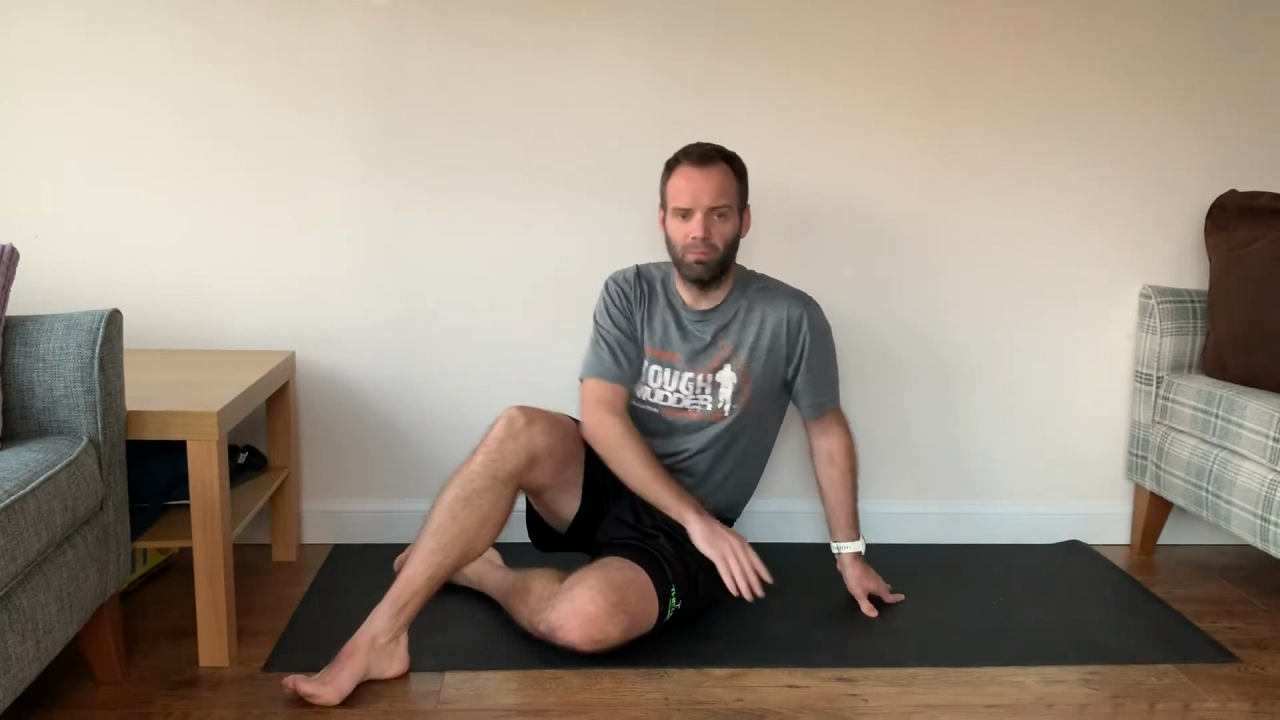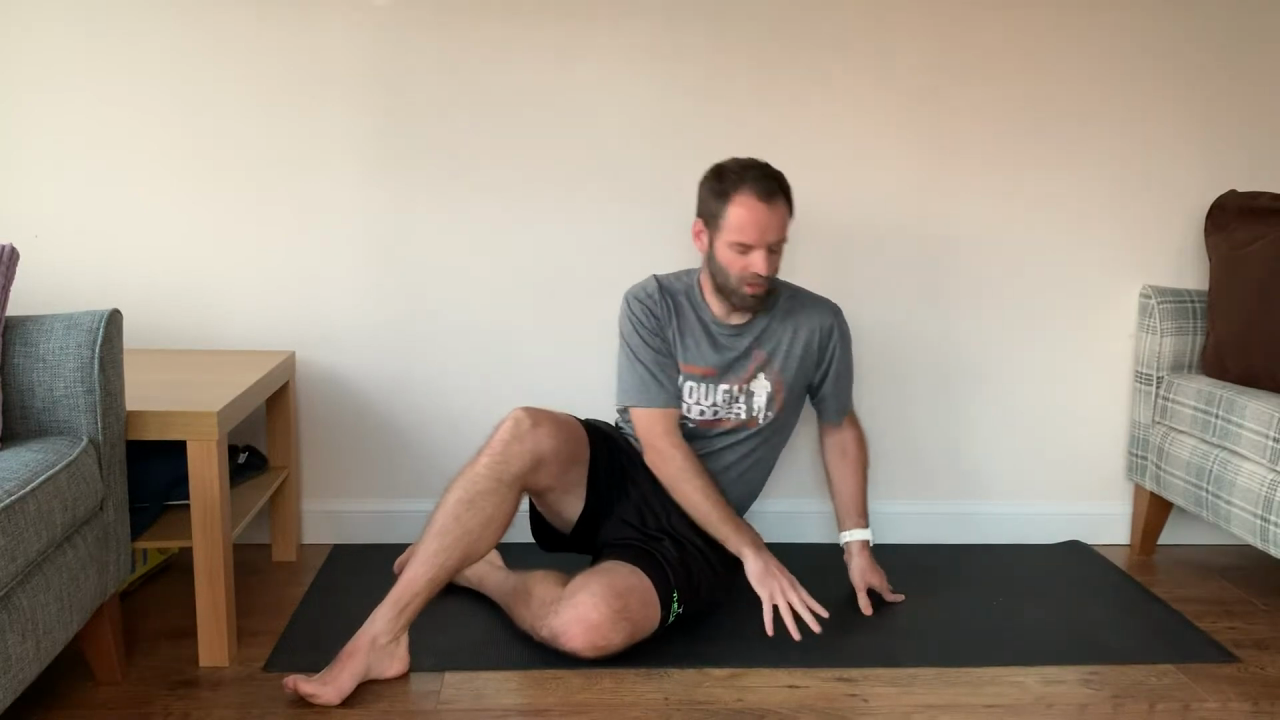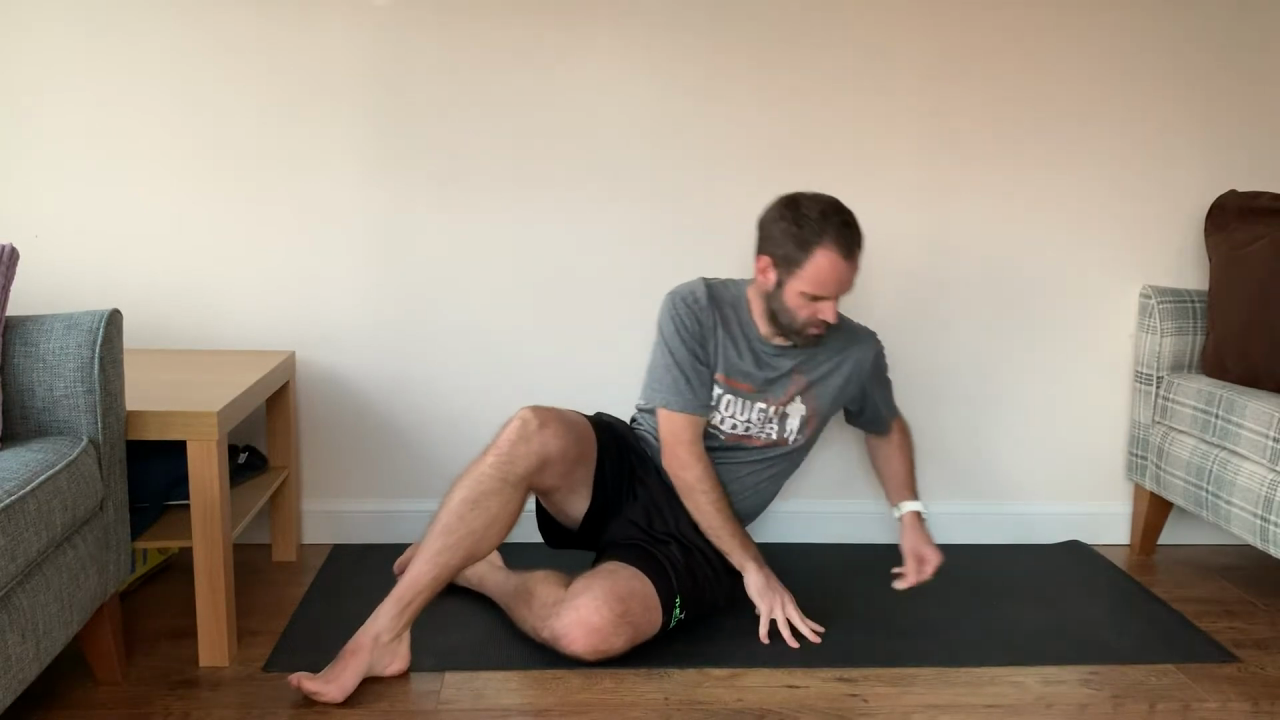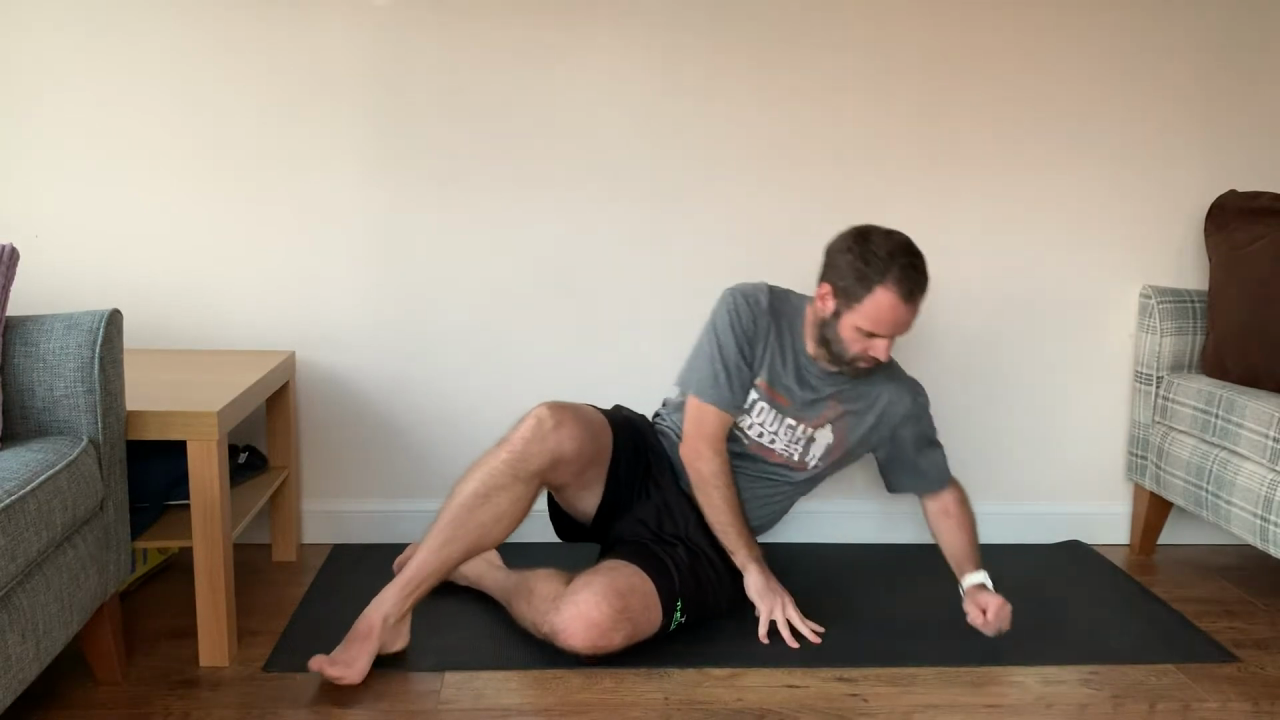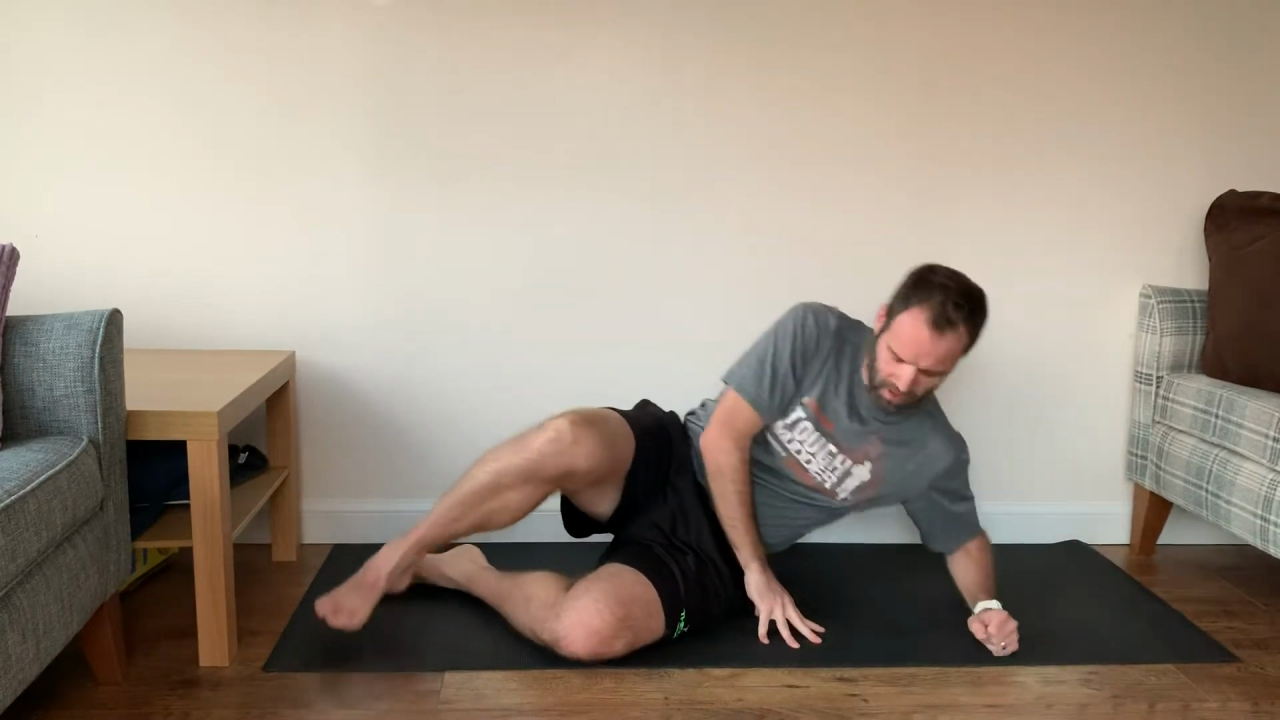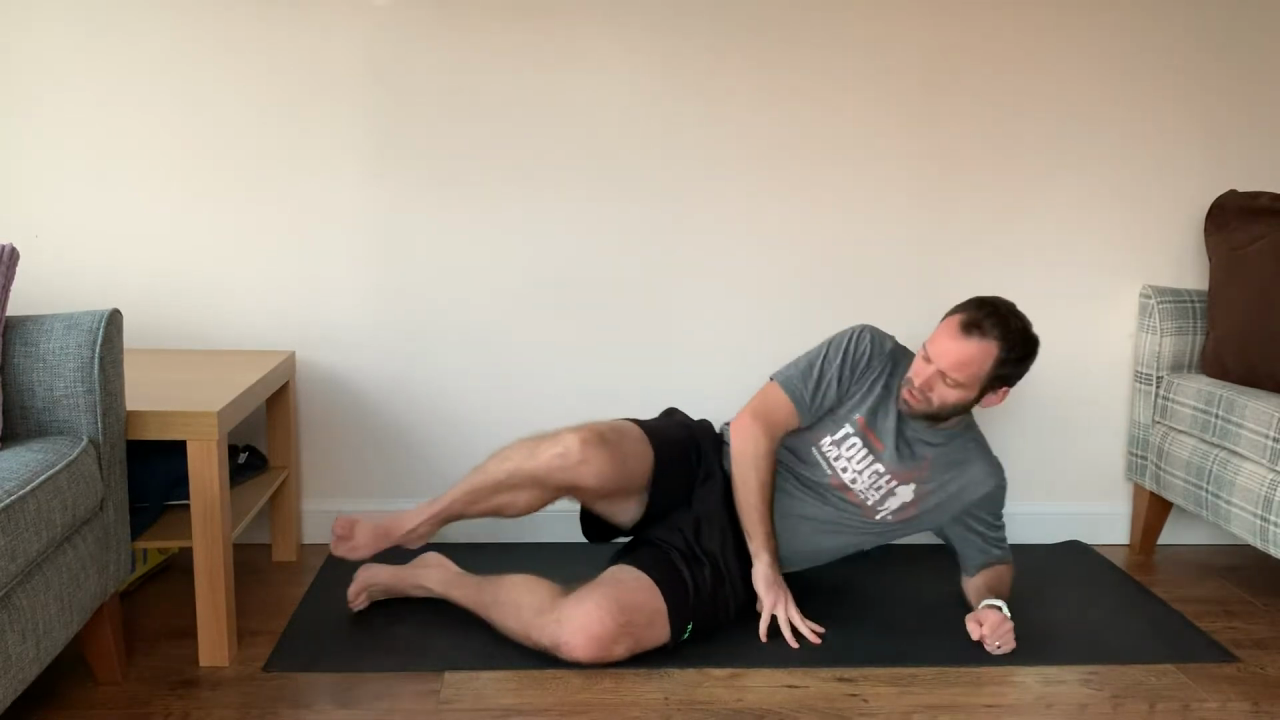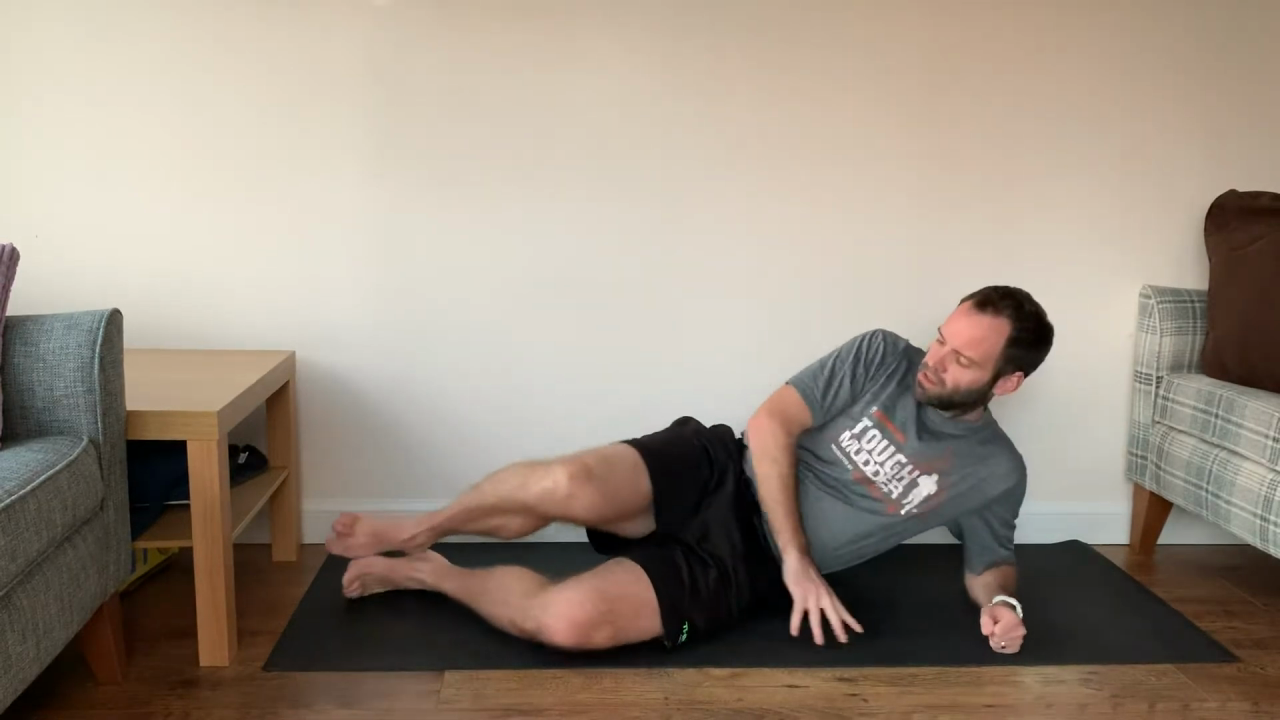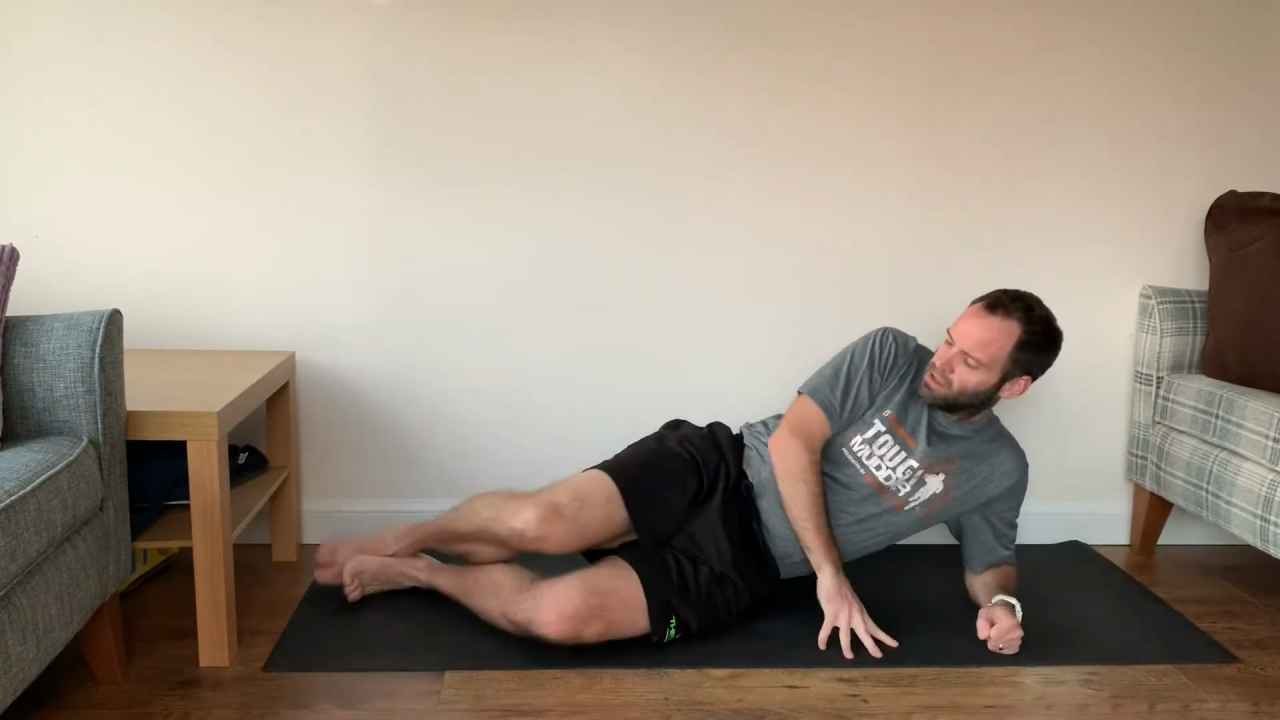
dt=0.2s
person 1, frame 1
left shoulder: (791, 318)
right shoulder: (628, 292)
left elbow: (827, 430)
right elbow: (600, 417)
left wrist: (850, 552)
right wrist: (697, 519)
left hip: (683, 538)
right hip: (609, 483)
left knee: (583, 621)
right knee: (519, 431)
left ankle: (477, 569)
right ankle: (381, 635)
person 1, frame 2
left shoulder: (817, 326)
right shoulder: (652, 303)
left elbow: (840, 430)
right elbow: (661, 446)
left wrist: (856, 543)
right wrist: (754, 553)
left hip: (689, 538)
right hip: (620, 477)
left knee: (585, 627)
right knee: (526, 433)
left ankle: (479, 572)
right ankle: (381, 634)
person 1, frame 3
left shoulder: (856, 354)
right shoulder: (695, 307)
left elbow: (886, 427)
right elbow: (684, 451)
left wrist: (910, 516)
right wrist: (755, 570)
left hip: (692, 536)
right hip: (629, 469)
left knee: (586, 629)
right knee: (533, 432)
left ankle: (480, 572)
right ankle: (383, 632)
person 1, frame 4
left shoulder: (894, 401)
right shoulder: (748, 311)
left elbow: (939, 491)
right elbow: (702, 444)
left wrist: (974, 581)
right wrist: (757, 571)
left hip: (697, 539)
right hip: (643, 463)
left knee: (585, 625)
right knee: (550, 428)
left ankle: (478, 568)
right ankle: (388, 610)
person 1, frame 5
left shoulder: (934, 450)
right shoulder: (811, 331)
left elbow: (962, 541)
right elbow: (722, 440)
left wrist: (986, 605)
right wrist: (758, 573)
left hip: (705, 547)
right hip: (668, 462)
left knee: (586, 632)
right knee: (570, 439)
left ankle: (460, 568)
right ankle: (398, 557)
person 1, frame 6
left shoulder: (974, 477)
right shoulder: (866, 352)
left elbow: (987, 563)
right elbow: (754, 427)
left wrist: (991, 605)
right wrist: (767, 567)
left hip: (720, 558)
right hip: (699, 468)
left knee: (586, 633)
right knee: (581, 453)
left ankle: (432, 577)
right ankle: (414, 525)
person 1, frame 7
left shoulder: (996, 472)
right shoulder: (882, 356)
left elbow: (991, 563)
right elbow: (771, 424)
left wrist: (1002, 603)
right wrist: (797, 560)
left hip: (735, 564)
right hip: (717, 473)
left knee: (567, 620)
right knee: (572, 487)
left ankle: (428, 576)
right ankle: (420, 530)
person 1, frame 8
left shoulder: (1000, 470)
right shoulder: (891, 354)
left elbow: (989, 564)
right elbow: (794, 438)
left wrist: (1002, 604)
right wrist: (831, 578)
left hip: (737, 565)
right hip: (718, 470)
left knee: (558, 613)
right knee: (542, 523)
left ankle: (418, 574)
right ankle: (405, 539)
